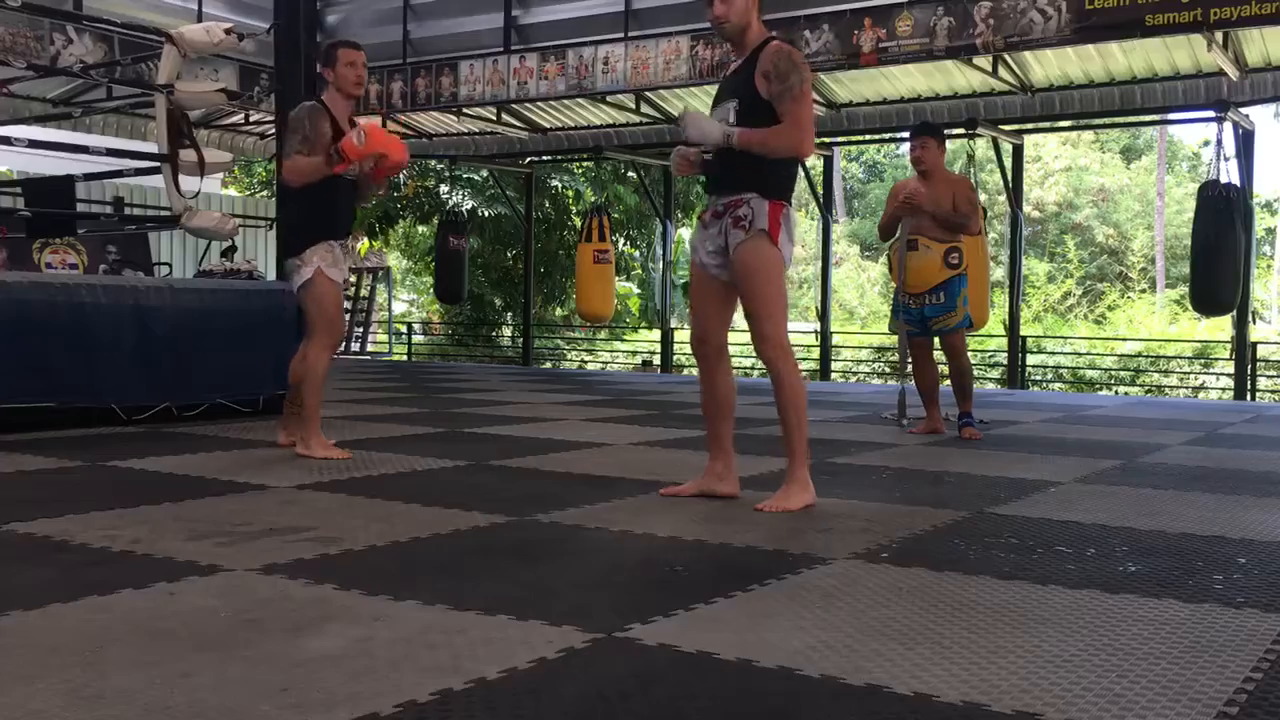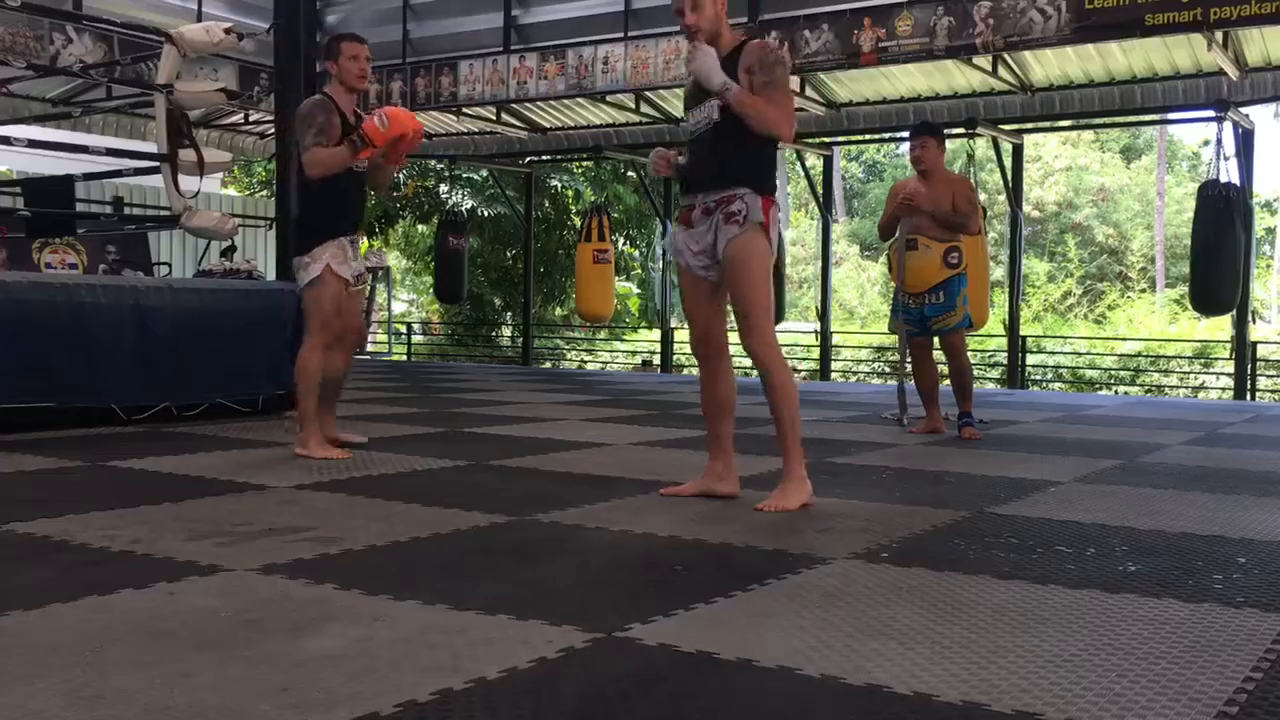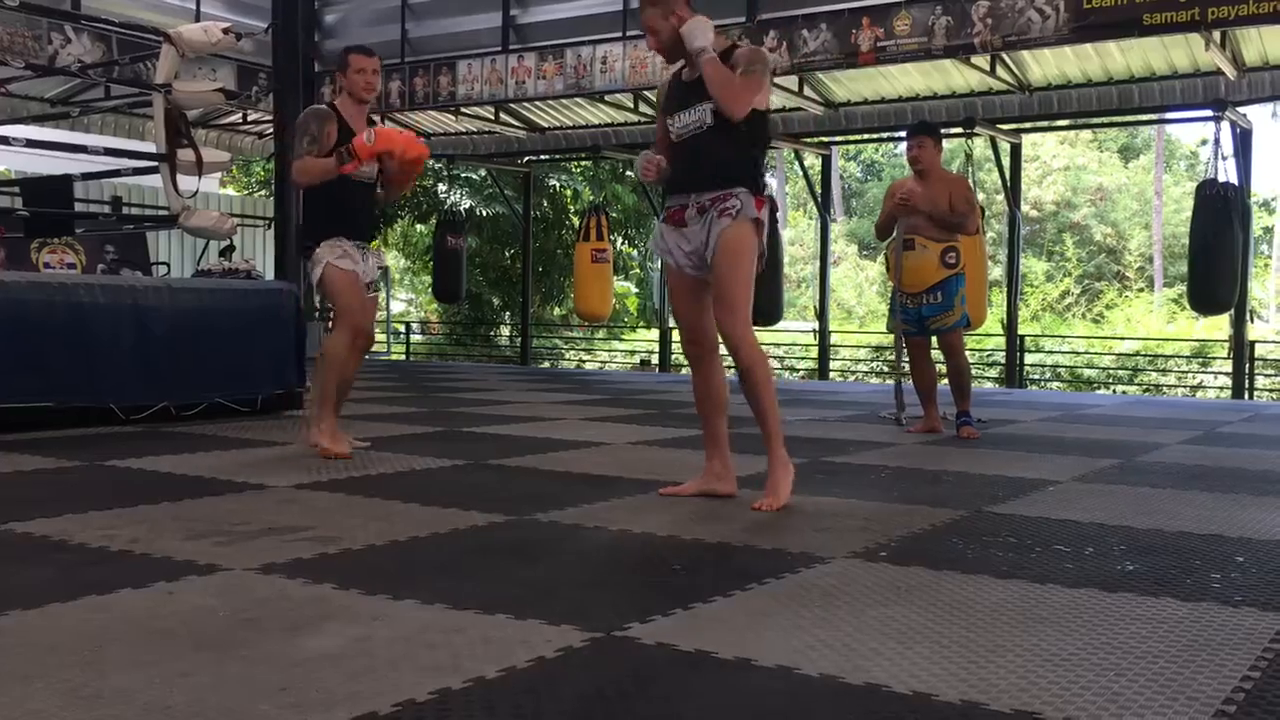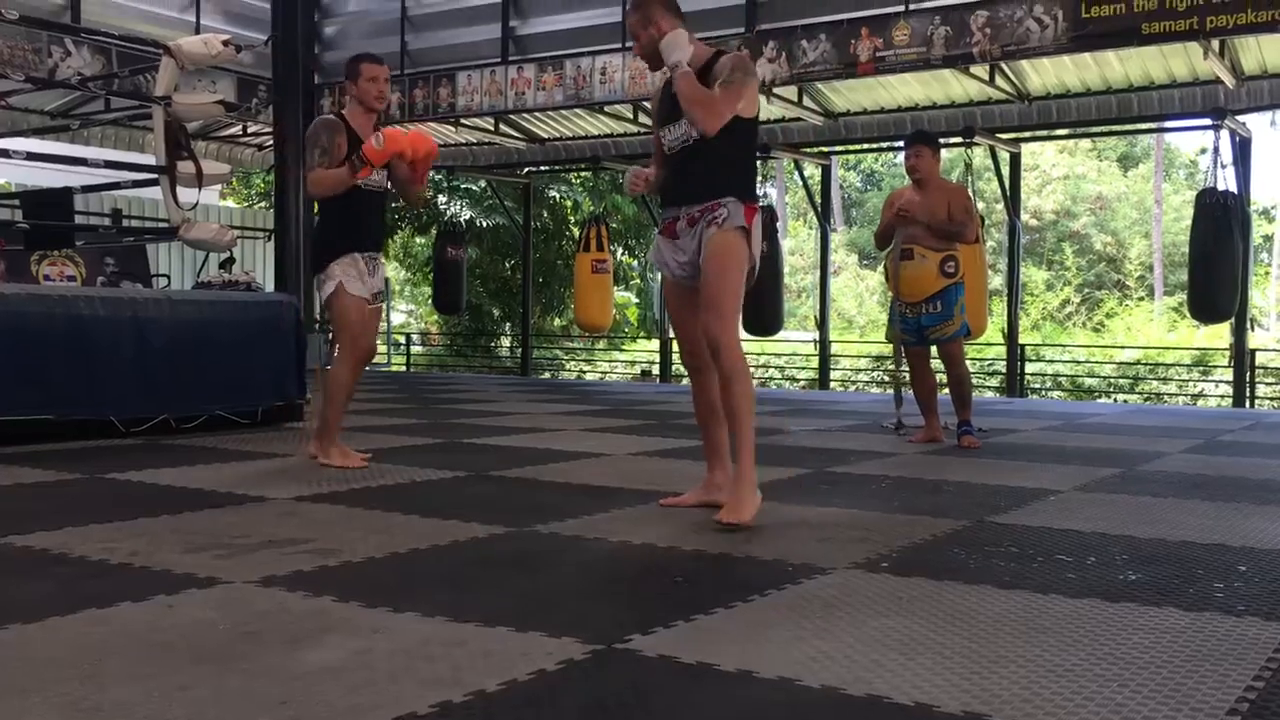
dt=0.3s
person 1, frame 1
left shoulder: (778, 58)
right shoulder: (731, 75)
left elbow: (799, 140)
left wrist: (722, 134)
right wrist: (700, 161)
left hip: (758, 214)
right hip: (716, 217)
left knee: (771, 345)
right knee: (706, 345)
left ankle: (799, 479)
right ankle: (720, 471)
person 1, frame 2
left shoulder: (758, 56)
right shoulder: (697, 79)
left elbow: (782, 125)
left wrist: (720, 83)
right wrist: (673, 164)
left hip: (743, 209)
right hip: (694, 216)
left knee: (758, 342)
right knee: (706, 346)
left ankle: (796, 475)
right ankle: (720, 470)
person 1, frame 3
left shoulder: (746, 58)
right shoulder: (671, 86)
left elbow: (735, 105)
left wrist: (704, 49)
right wrist: (653, 166)
left hip: (733, 205)
right hip: (679, 219)
left knee: (733, 328)
right knee: (697, 347)
left ankle: (777, 458)
right ankle: (718, 469)
person 1, frame 4
left shoulder: (732, 66)
right shoulder: (664, 94)
left elbow: (709, 119)
left wrist: (680, 63)
right wrist: (646, 178)
left hip: (725, 214)
right hip: (674, 227)
left knee: (718, 336)
right knee: (694, 357)
left ankle: (746, 476)
right ankle: (718, 478)
person 2, frame 1
left shoulder: (354, 125)
right shoulder: (310, 116)
left elbow: (364, 191)
right elbow: (292, 173)
left wrist: (380, 167)
right wrist: (338, 155)
left hip: (330, 242)
right hip: (309, 241)
left knee: (317, 338)
right knee: (326, 336)
left ankle: (290, 424)
right ankle: (309, 436)
person 2, frame 2
left shoulder: (358, 117)
right shoulder: (318, 109)
left elbow: (377, 184)
right elbow: (313, 166)
left wrist: (390, 152)
right wrist: (362, 141)
left hip: (346, 238)
right hip: (320, 238)
left knee: (352, 332)
right knee: (321, 334)
left ankle: (324, 420)
right ankle: (308, 436)
person 2, frame 3
left shoulder: (376, 131)
right shoulder: (320, 118)
left elbow: (392, 194)
right elbow: (301, 173)
right wrist: (349, 155)
left hip: (363, 246)
right hip: (327, 241)
left knee: (359, 339)
right knee: (352, 322)
left ankle: (325, 426)
right ankle: (323, 420)
person 2, frame 4
left shoulder: (386, 139)
right shoulder: (329, 128)
left elbow: (412, 197)
right elbow: (315, 186)
left wrist: (419, 168)
right wrist: (361, 163)
left hip: (370, 257)
right hip: (338, 255)
left knee: (360, 353)
right knee: (354, 349)
left ankle: (323, 437)
right ankle: (329, 445)
person 3, frame 1
left shoulder: (958, 184)
right shoulder: (901, 188)
left elbow: (972, 225)
right elbow: (884, 234)
left wrist: (929, 209)
right wrist: (897, 213)
left hip: (944, 278)
right hip: (909, 280)
left knee: (955, 348)
right knee: (918, 350)
left ankle: (966, 416)
right ankle: (933, 417)
person 3, frame 2
left shoulder: (958, 184)
right shoulder: (900, 188)
left elbow: (972, 225)
right elbow: (883, 234)
left wrist: (928, 209)
right wrist: (896, 212)
left hip: (944, 277)
left knee: (954, 347)
right knee: (918, 349)
left ankle: (965, 416)
right ankle: (932, 417)
person 3, frame 3
left shoulder: (955, 183)
right shoulder: (898, 188)
left elbow: (969, 225)
right elbow: (881, 234)
left wrist: (925, 209)
right wrist: (893, 212)
left hip: (942, 277)
right hip: (906, 279)
left knee: (952, 346)
right knee: (916, 349)
left ankle: (964, 416)
right ankle: (930, 416)
person 3, frame 4
left shoulder: (954, 192)
right shoulder: (896, 197)
left elbow: (968, 233)
right elbow: (880, 243)
left wrist: (923, 219)
right wrist: (891, 222)
left hip: (941, 287)
right hip: (905, 289)
left knee: (953, 356)
right knee: (916, 359)
left ankle: (965, 425)
right ankle: (931, 426)
